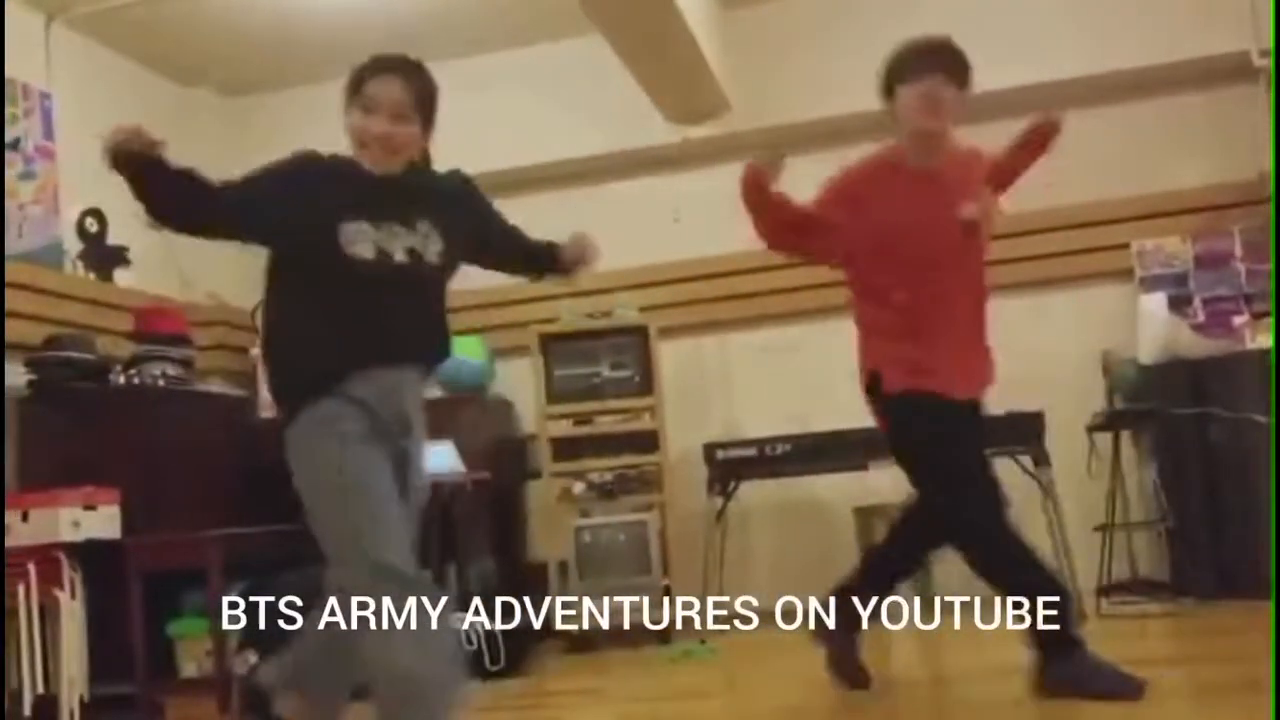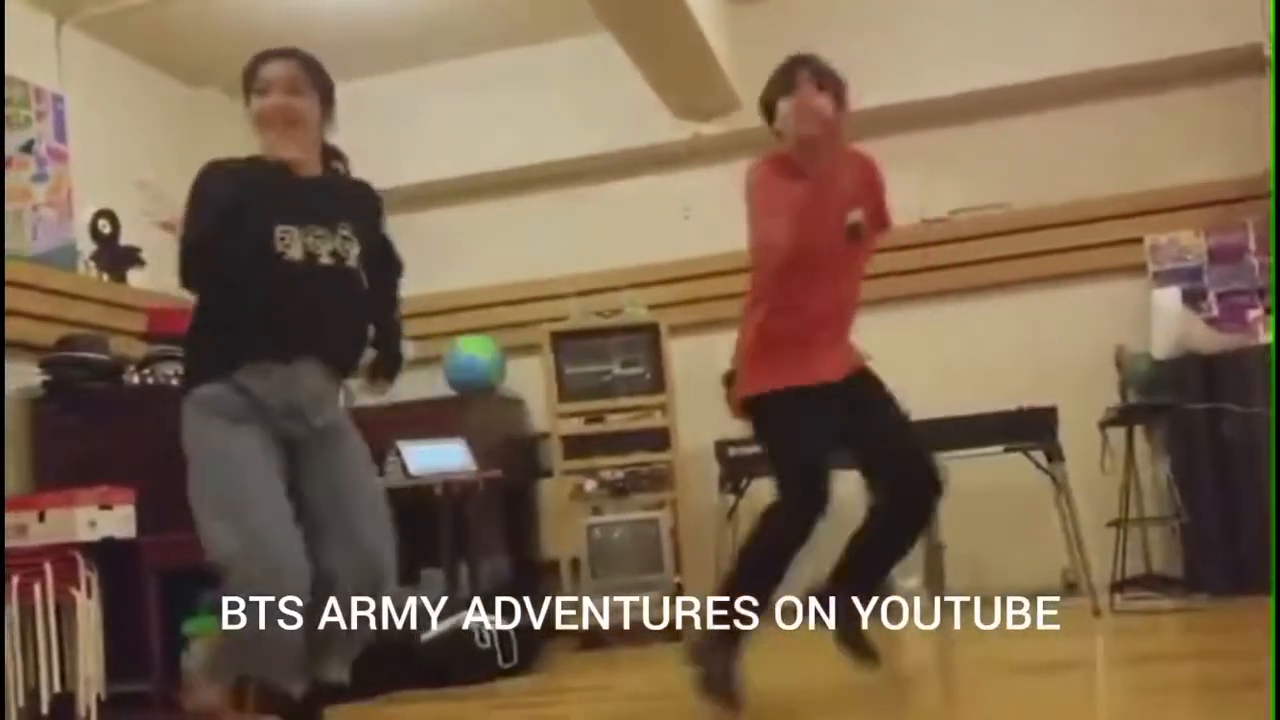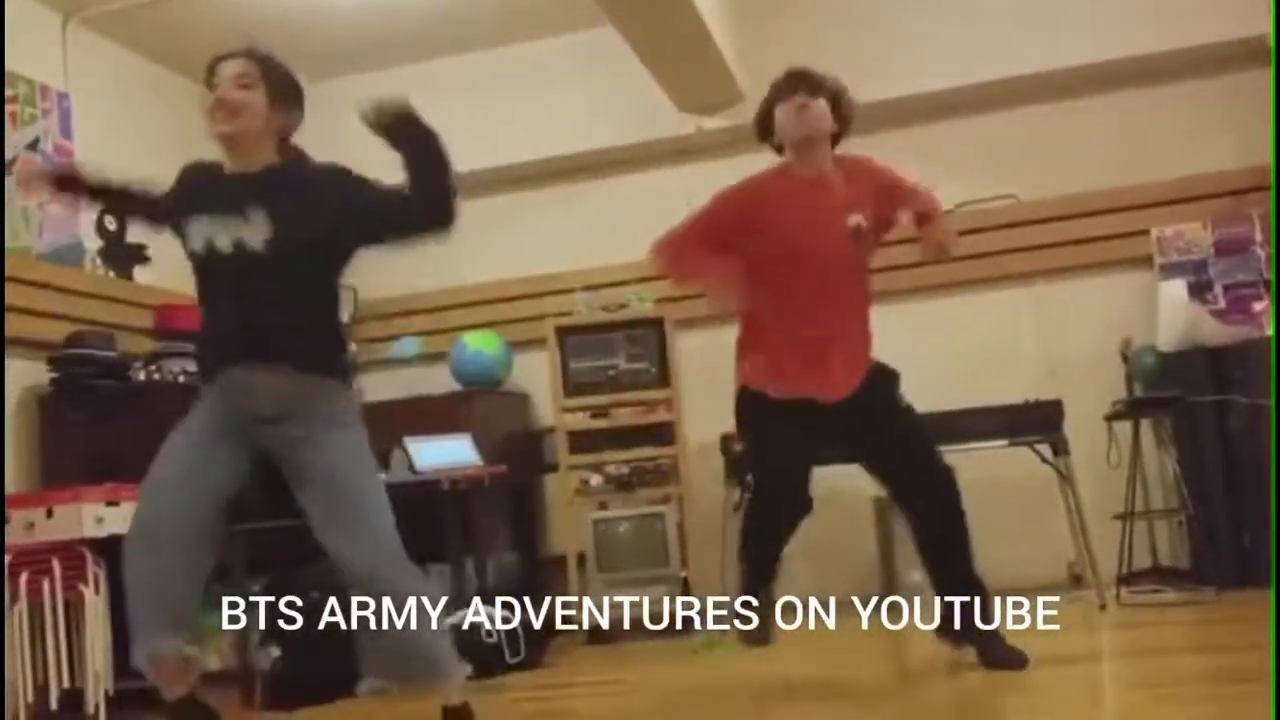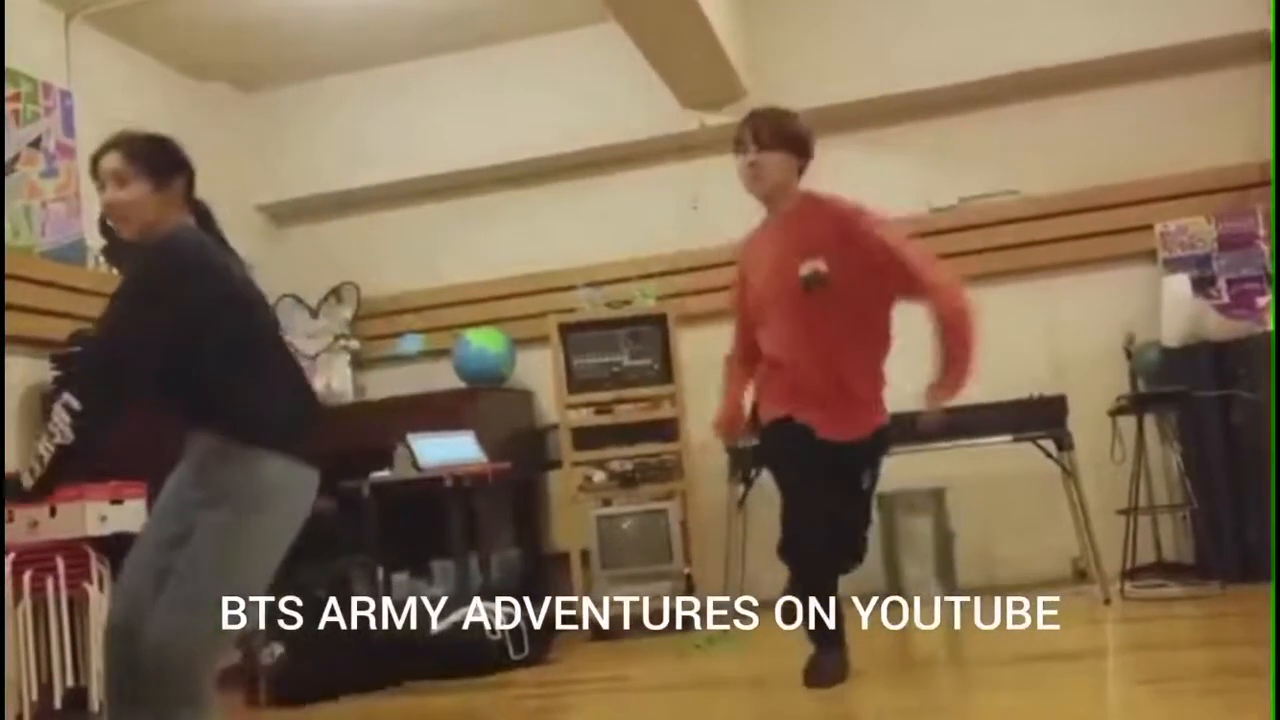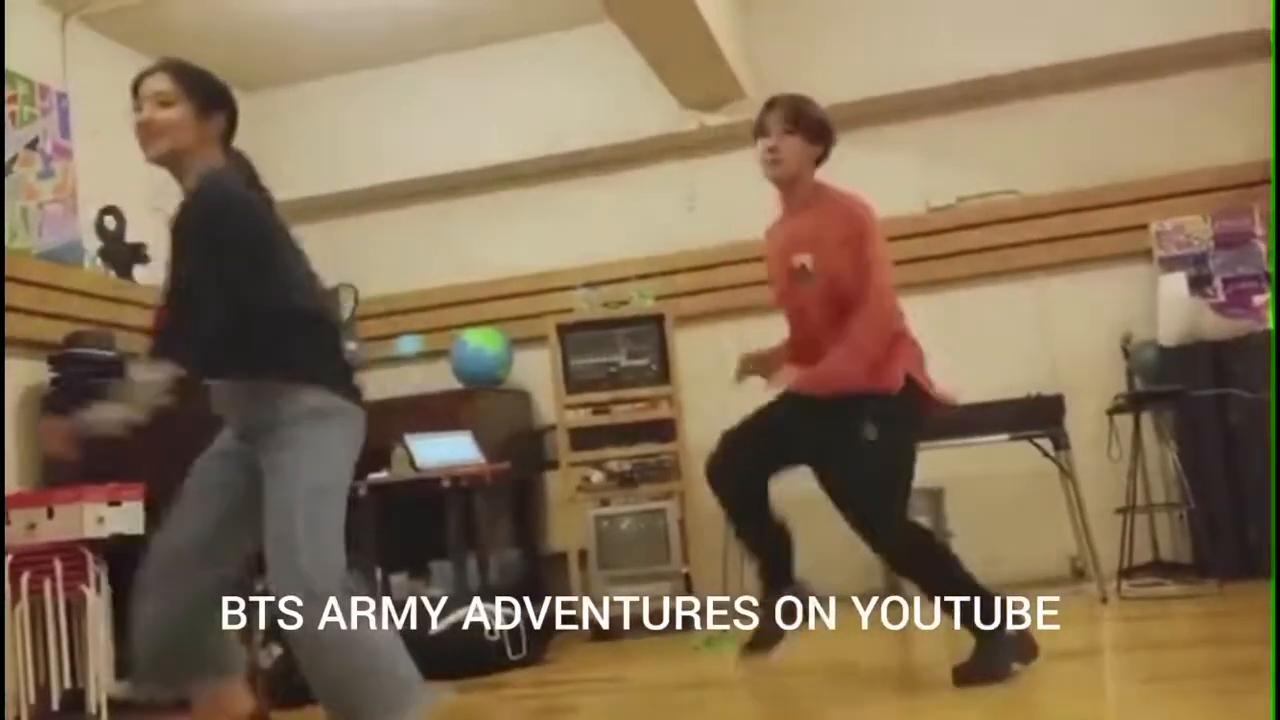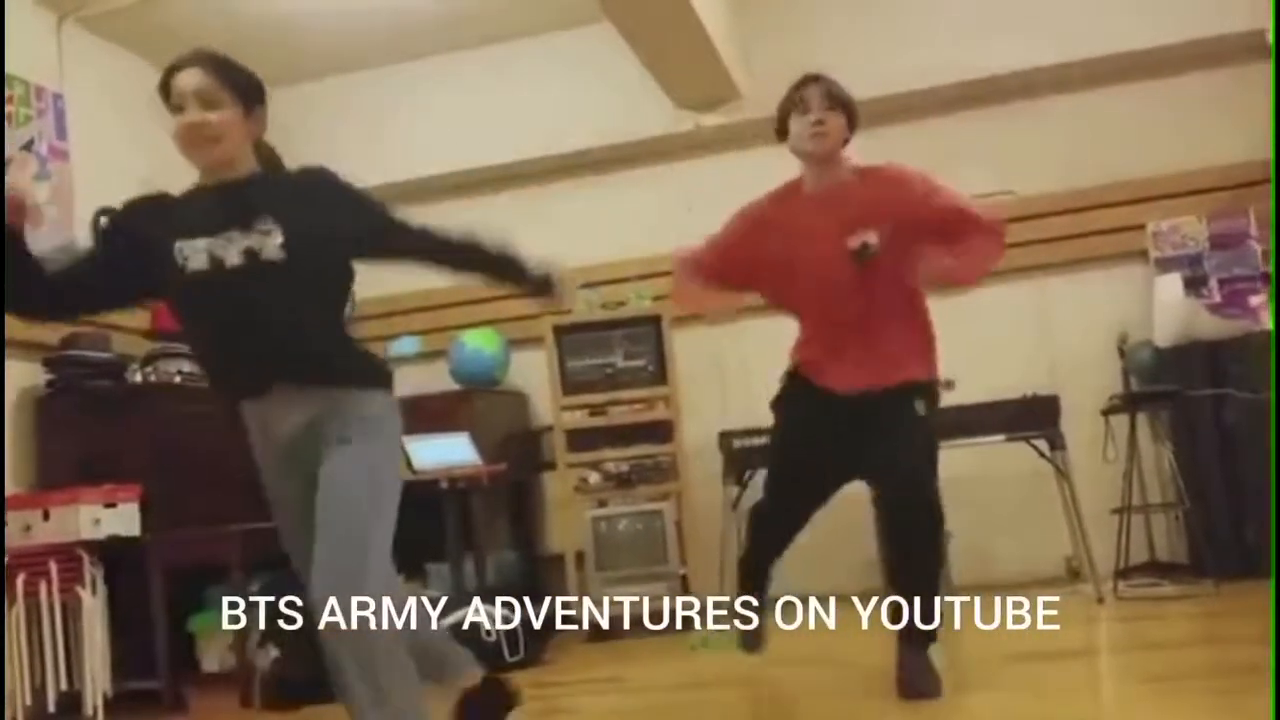
dt=0.4s
person 1, frame 1
left shoulder: (452, 198)
right shoulder: (308, 182)
left elbow: (515, 250)
right elbow: (202, 209)
left wrist: (561, 255)
right wrist: (139, 162)
left hip: (402, 403)
right hip: (325, 405)
left knee: (372, 584)
right knee: (382, 578)
person 1, frame 2
left shoulder: (358, 201)
right shoulder: (227, 181)
left elbow: (385, 276)
right elbow: (198, 273)
left wrist: (389, 352)
right wrist: (254, 185)
left hip: (316, 399)
right hip: (229, 399)
left knee: (367, 563)
right knee: (271, 569)
person 1, frame 3
left shoulder: (317, 190)
right shoulder: (199, 185)
left elbow: (432, 212)
left wrist: (412, 134)
right wrist: (83, 186)
left hip: (313, 400)
right hip: (226, 398)
left knee: (375, 562)
right knee: (158, 532)
person 1, frame 4
left shoulder: (166, 265)
right shoulder: (183, 260)
left elbow: (101, 367)
left wrist: (41, 471)
left hip: (265, 467)
right hip: (215, 457)
left knee: (178, 640)
right knee: (132, 626)
person 1, frame 5
left shoulder: (217, 206)
right shoulder: (236, 202)
left elbow: (178, 333)
right elbow: (308, 303)
left hip: (305, 406)
right hip: (253, 414)
left knee: (308, 592)
right knee: (169, 591)
person 1, frame 6
left shoulder: (310, 197)
right shoulder: (151, 227)
left elbow: (414, 240)
right elbow: (55, 297)
left wrist: (511, 269)
left hip: (350, 417)
right hip: (266, 433)
left knee: (351, 596)
right knee: (363, 603)
person 2, frame 1
left shoulder: (969, 165)
right shoulder: (866, 183)
right elbow: (799, 237)
left wrist: (1033, 143)
right wrist: (759, 192)
left hip: (959, 368)
right hip: (904, 377)
left knee: (942, 511)
right knee: (976, 512)
left ankle: (846, 616)
right ankle: (1060, 654)
person 2, frame 2
left shoulder: (861, 168)
right shoulder: (769, 177)
right elbow: (781, 246)
right wrist: (816, 166)
left hip: (837, 363)
right hip: (776, 369)
left knee: (916, 482)
right knee: (803, 499)
left ankle: (846, 595)
right ankle: (720, 640)
person 2, frame 3
left shoulder: (865, 178)
right shoulder: (754, 198)
left elbow: (912, 198)
right elbow: (671, 249)
left wrist: (933, 222)
right wrist: (715, 275)
left hip: (854, 375)
right hip: (776, 386)
left knee: (931, 487)
right knee: (779, 505)
left ankle: (967, 618)
right ankle: (753, 598)
person 2, frame 4
left shoulder: (847, 224)
right shoulder: (753, 251)
left elbow: (935, 284)
left wrist: (951, 372)
right wrist: (731, 400)
left hip: (854, 409)
right hip: (785, 412)
left knee: (843, 536)
right knee: (806, 536)
left ankle: (818, 604)
right ankle: (827, 638)
person 2, frame 5
left shoulder: (849, 216)
right shoulder: (778, 234)
left elbow: (879, 313)
left wrist: (815, 371)
right wrist: (775, 358)
left hip: (875, 388)
right hip: (817, 391)
left knee: (882, 523)
right knee: (730, 468)
left ankle: (997, 631)
right ankle: (784, 593)
person 2, frame 6
left shoulder: (892, 188)
right shoulder: (770, 213)
left elbow: (985, 231)
right elbow: (701, 267)
left wrist: (938, 265)
right wrist: (695, 286)
left hip: (896, 377)
right hip: (816, 382)
left knee: (912, 506)
right knee: (782, 508)
left ankle: (914, 645)
right ankle: (751, 588)
